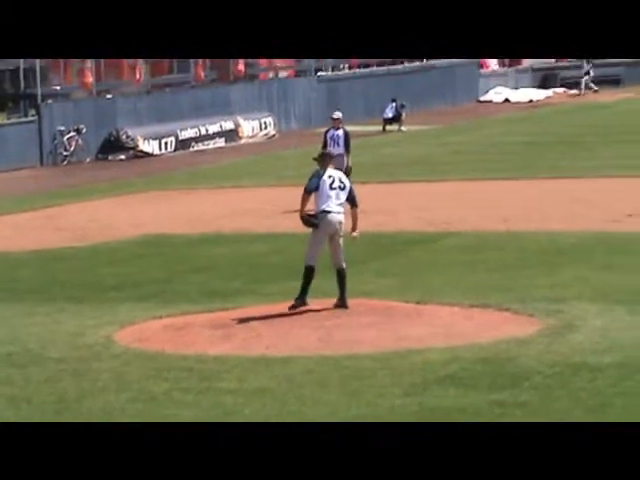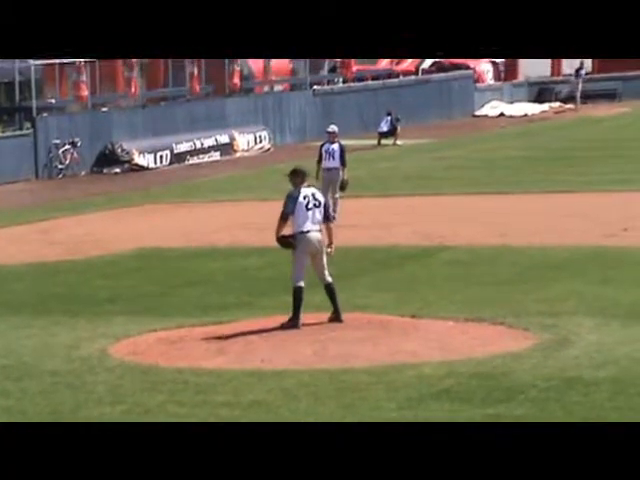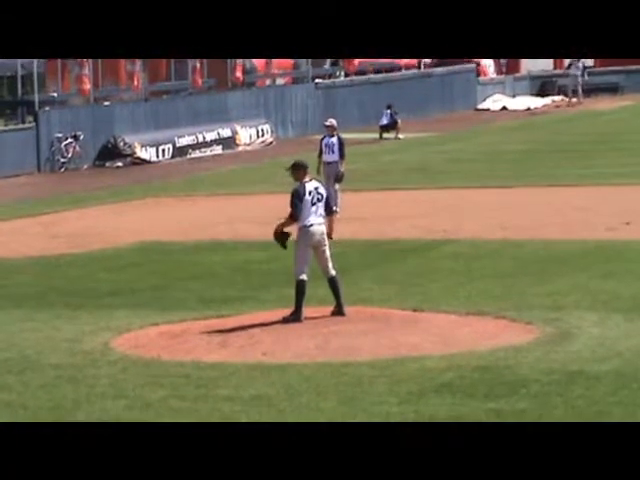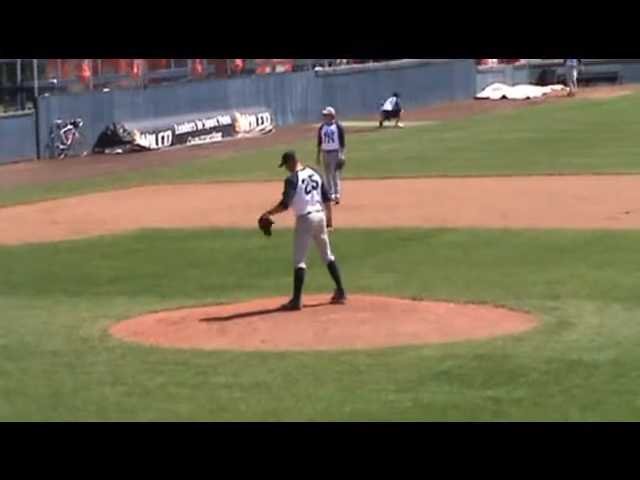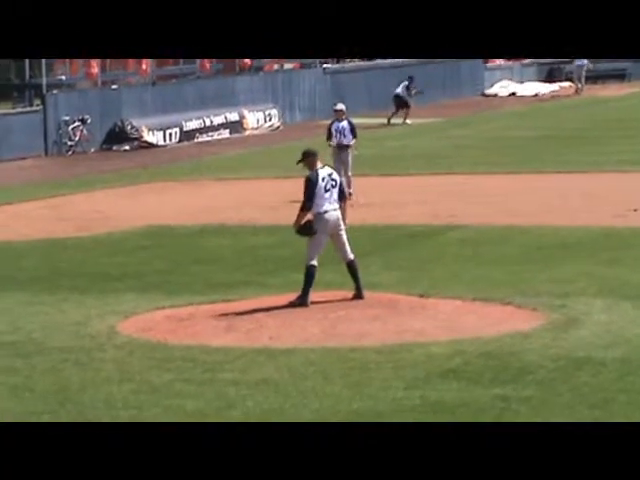
dt=0.5s
person 1, frame 1
left shoulder: (321, 173)
right shoulder: (344, 178)
left elbow: (308, 191)
right elbow: (354, 204)
left wrist: (302, 211)
right wrist: (355, 226)
left hip: (325, 218)
right hip: (340, 219)
left knee: (311, 258)
right knee: (339, 261)
left ankle: (303, 296)
right ankle: (342, 299)
person 1, frame 2
left shoulder: (294, 194)
right shoulder: (318, 194)
left elbow: (284, 216)
right elbow: (328, 220)
left wrist: (278, 234)
right wrist: (331, 241)
left hip: (303, 238)
right hip: (318, 237)
left knee: (298, 279)
right knee: (325, 276)
left ankle: (295, 319)
right ankle: (337, 312)
person 1, frame 3
left shoulder: (299, 190)
right shoulder: (320, 186)
left elbow: (295, 217)
right elbow: (330, 212)
left wrist: (280, 227)
right wrist: (330, 231)
left hip: (306, 232)
right hip: (321, 230)
left knee: (301, 273)
right knee: (329, 269)
left ankle: (298, 312)
right ankle: (339, 306)
person 1, frame 4
left shoulder: (292, 179)
right shoulder: (315, 174)
left elbow: (285, 204)
right elbow: (327, 199)
left wrist: (268, 213)
right wrist: (329, 219)
left hip: (305, 219)
right hip: (320, 216)
left knee: (299, 261)
right knee: (328, 255)
left ankle: (296, 300)
right ankle: (340, 291)
person 1, frame 5
left shoulder: (312, 178)
right shoulder: (333, 173)
left elbow: (307, 205)
right elbow: (343, 198)
left wrist: (297, 223)
right wrist: (344, 219)
left hip: (322, 218)
right hip: (336, 215)
left knee: (311, 259)
right knee: (347, 254)
left ankle: (304, 297)
right ankle: (359, 290)
